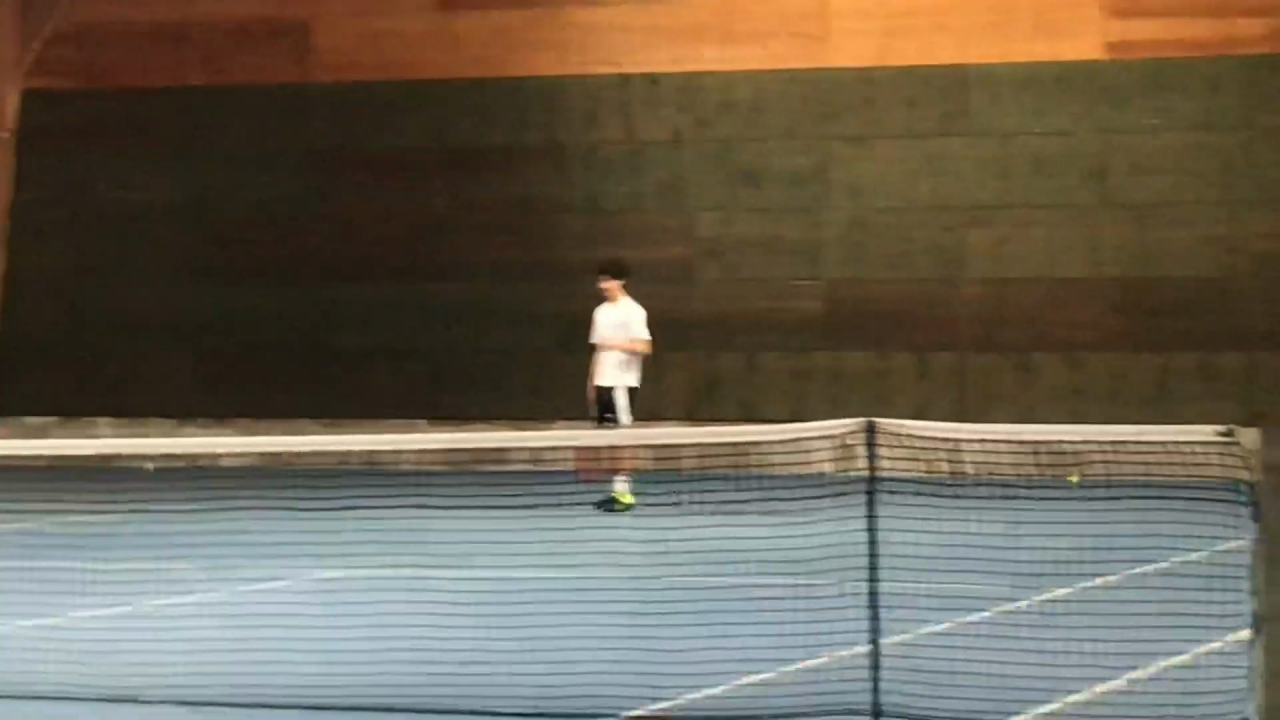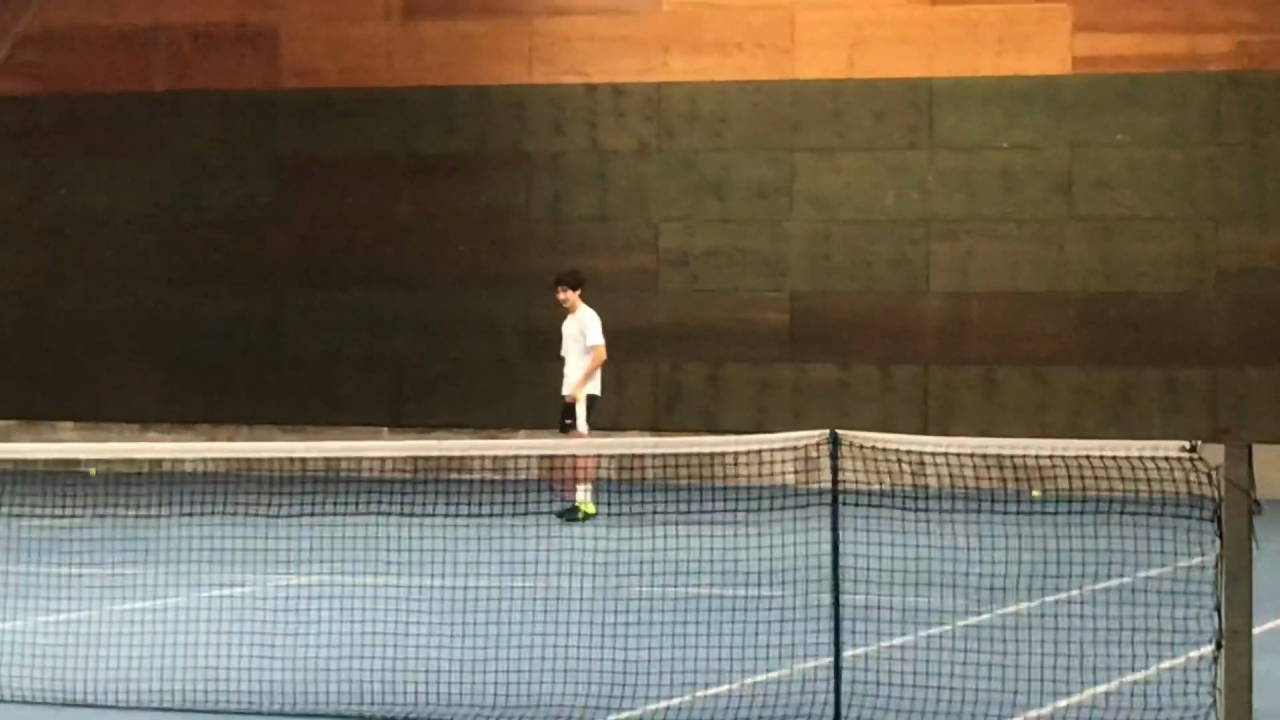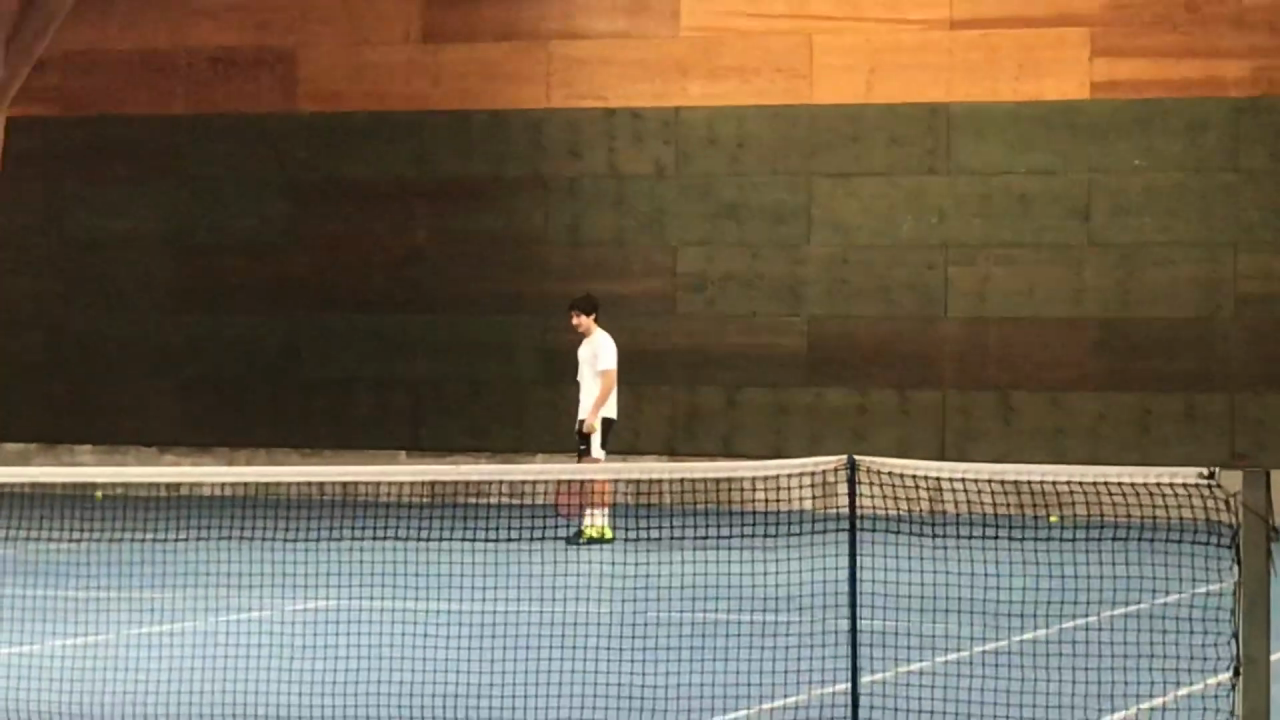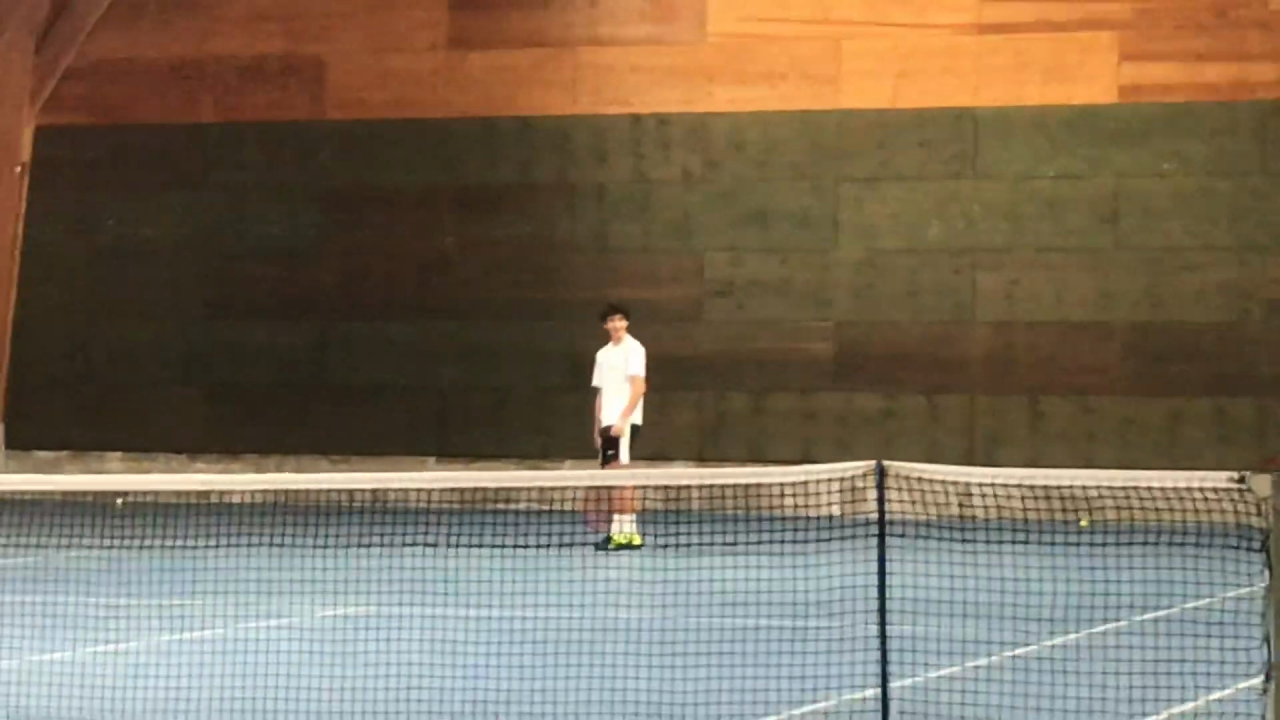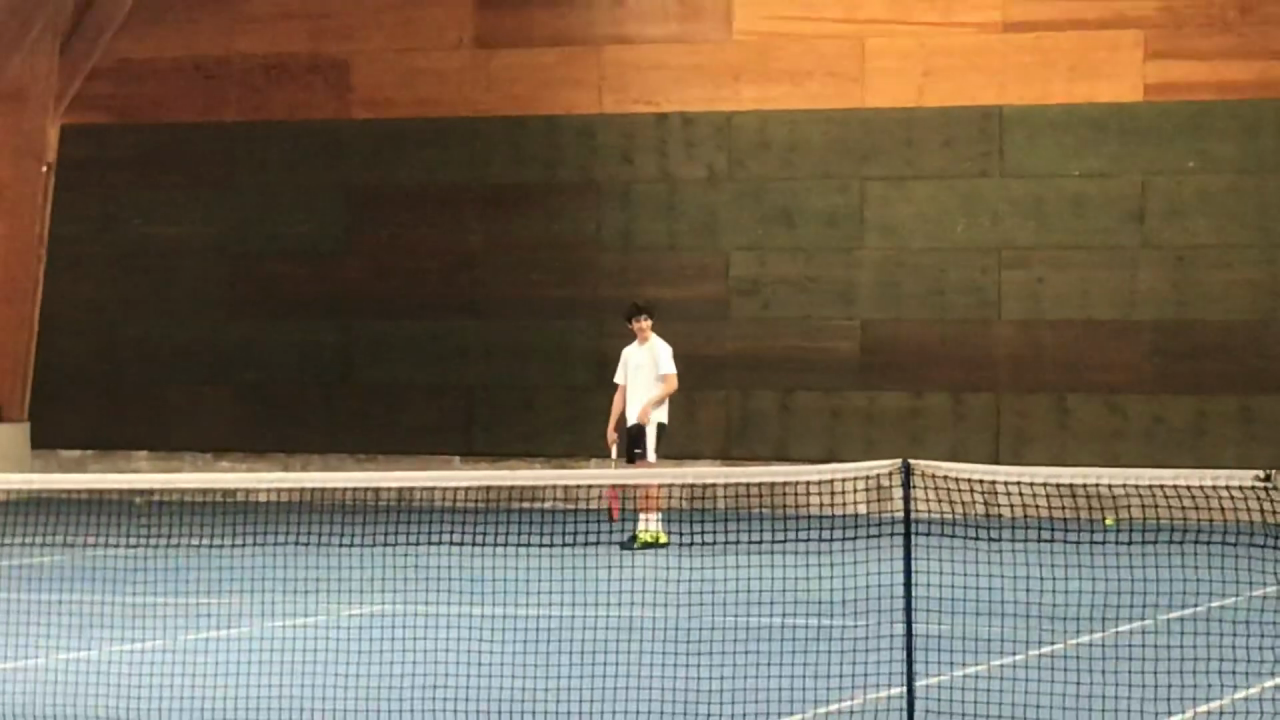
dt=0.4s
person 1, frame 1
left shoulder: (632, 311)
right shoulder: (600, 312)
left elbow: (644, 348)
left wrist: (618, 345)
right wrist: (592, 382)
left hip: (622, 383)
right hip: (603, 383)
left ankle: (623, 493)
right ankle: (618, 490)
person 1, frame 2
left shoulder: (588, 317)
right shoulder: (568, 321)
left elbow: (600, 354)
left wrist: (579, 385)
right wrist: (569, 388)
left hip: (583, 391)
right hip: (570, 391)
left knee: (579, 442)
left ankle: (584, 502)
right ankle: (583, 501)
person 1, frame 3
left shoulder: (603, 342)
right shoulder: (584, 345)
left elbow: (609, 382)
left wrist: (593, 415)
right wrist: (583, 417)
left hip: (599, 416)
right hip: (587, 415)
left ankle: (591, 526)
right ankle: (602, 526)
person 1, frame 4
left shoulder: (633, 348)
right shoulder: (602, 353)
left elbow: (639, 387)
left wrist: (622, 419)
right wrist: (597, 427)
left hip: (625, 422)
right hip: (608, 422)
left ankle: (620, 532)
right ankle: (629, 532)
person 1, frame 5
left shoulder: (660, 348)
right shoulder: (628, 352)
left elbow: (672, 384)
right elbow: (621, 391)
left wrist: (648, 406)
right wrist: (611, 425)
left hip: (651, 420)
right hip: (633, 421)
left knee: (645, 472)
left ankle: (646, 530)
right ankle: (655, 530)
